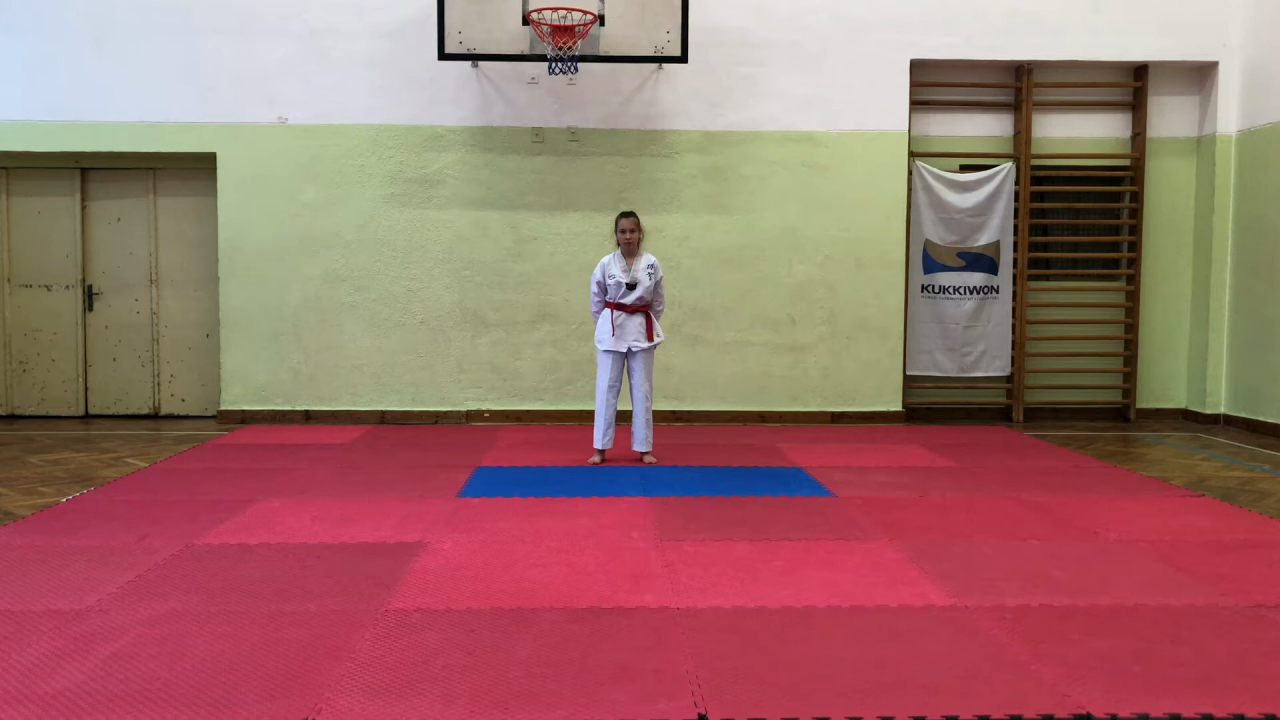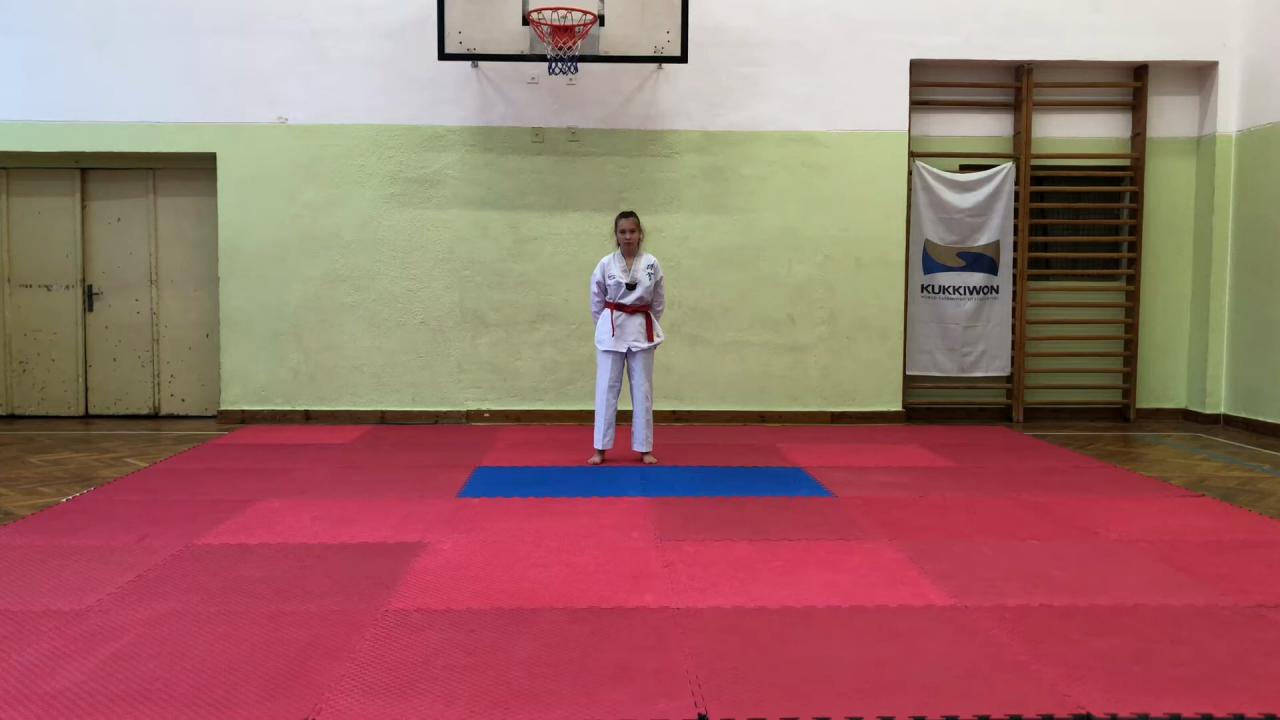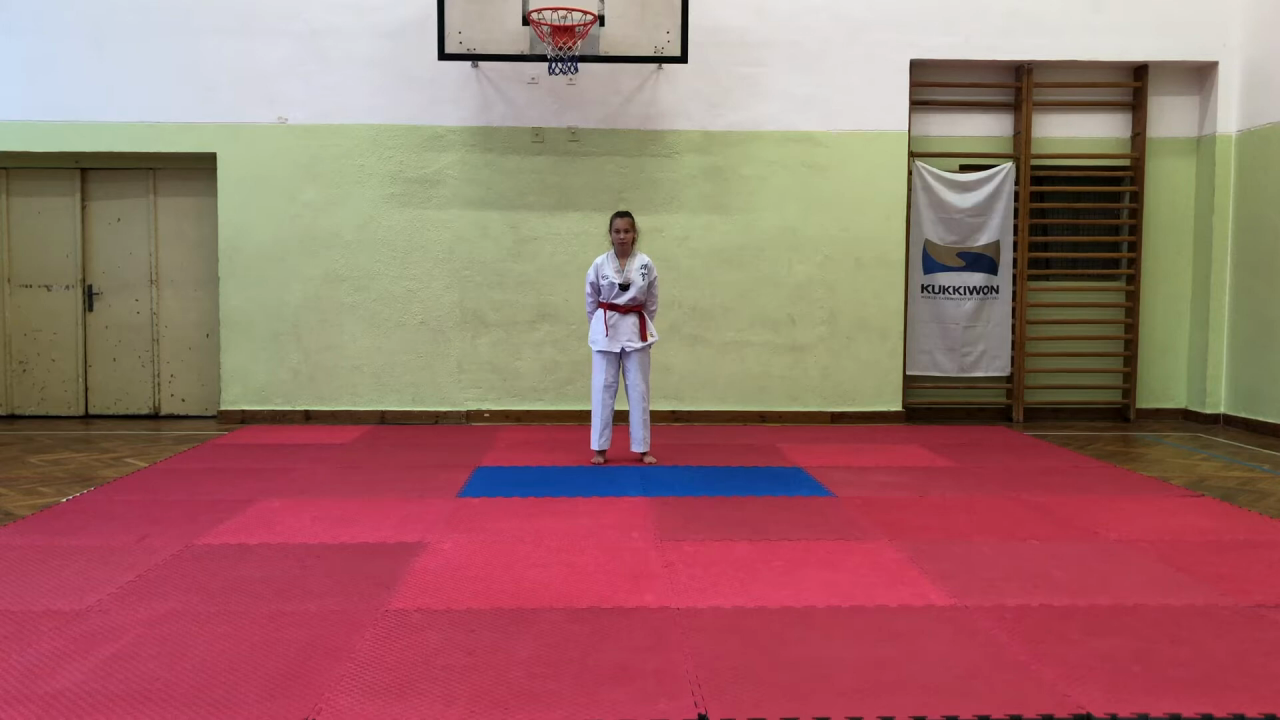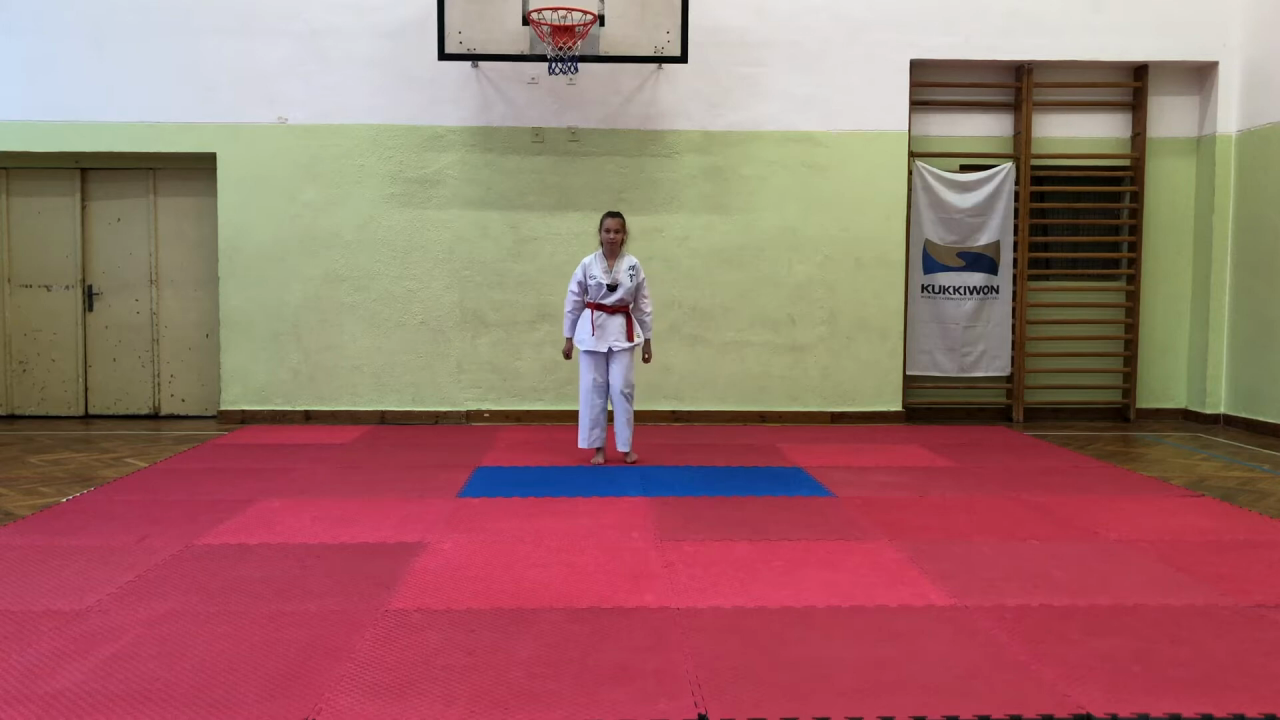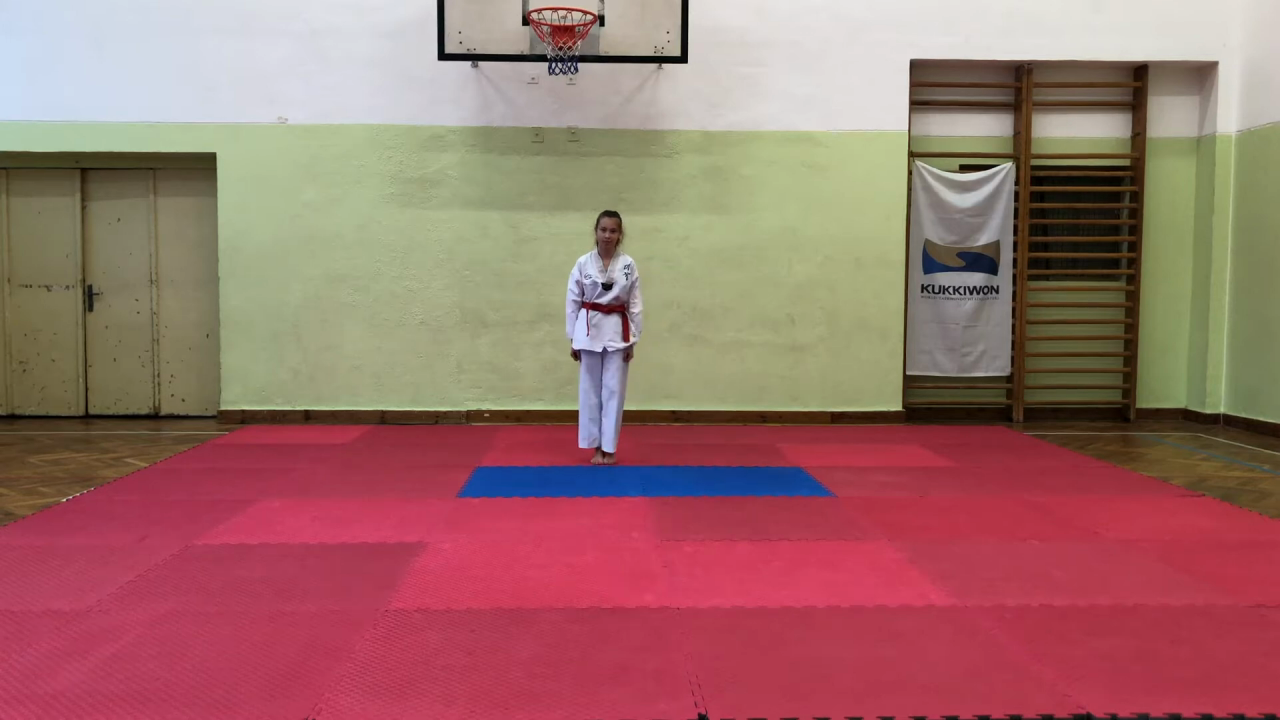
dt=0.3s
person 1, frame 1
left shoulder: (652, 264)
right shoulder: (606, 264)
left elbow: (658, 303)
right elbow: (597, 302)
left wrist: (649, 328)
right wrist: (607, 328)
left hip: (641, 330)
right hip: (612, 329)
left knee: (642, 389)
right knee: (607, 387)
left ankle: (644, 447)
right ankle: (600, 448)
person 1, frame 2
left shoulder: (652, 264)
right shoulder: (606, 264)
left elbow: (658, 303)
right elbow: (597, 302)
left wrist: (648, 329)
right wrist: (607, 327)
left hip: (641, 330)
right hip: (612, 329)
left knee: (642, 389)
right knee: (607, 387)
left ankle: (644, 448)
right ankle: (601, 448)
person 1, frame 3
left shoulder: (645, 264)
right shoulder: (600, 264)
left elbow: (651, 303)
right elbow: (591, 302)
left wrist: (644, 332)
right wrist: (596, 331)
left hip: (635, 330)
right hip: (606, 329)
left knee: (639, 389)
right knee: (604, 389)
left ankle: (643, 449)
right ankle: (601, 448)
person 1, frame 4
left shoulder: (633, 265)
right shoulder: (587, 264)
left elbow: (643, 304)
right elbow: (573, 302)
left wrist: (646, 339)
right wrist: (568, 337)
left hip: (622, 330)
right hip: (592, 330)
left knee: (622, 388)
right knee: (593, 389)
left ankle: (626, 447)
right ankle: (598, 447)
person 1, frame 5
left shoulder: (628, 265)
right shoulder: (583, 263)
left elbow: (635, 305)
right elbow: (573, 303)
left wrist: (632, 341)
right wrist: (573, 339)
left hip: (617, 331)
right hip: (589, 330)
left knee: (614, 390)
right knee: (591, 390)
left ankle: (609, 448)
right ankle: (597, 447)
